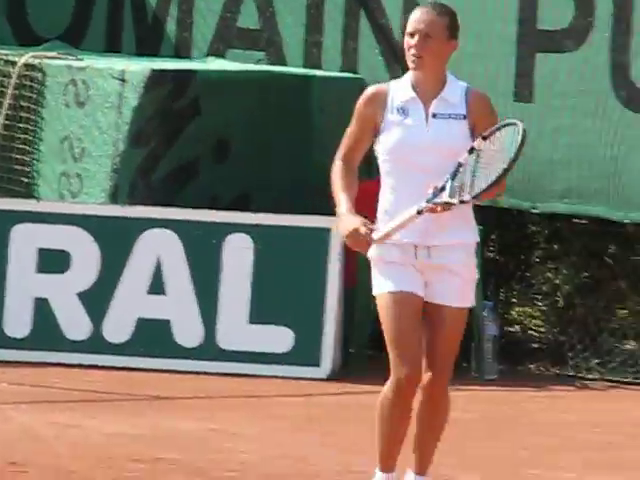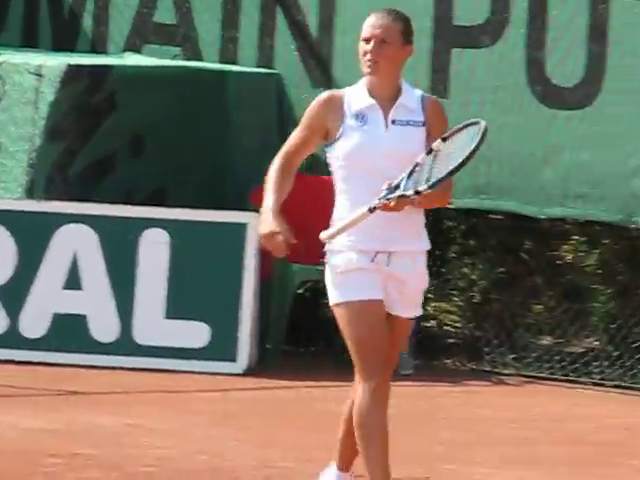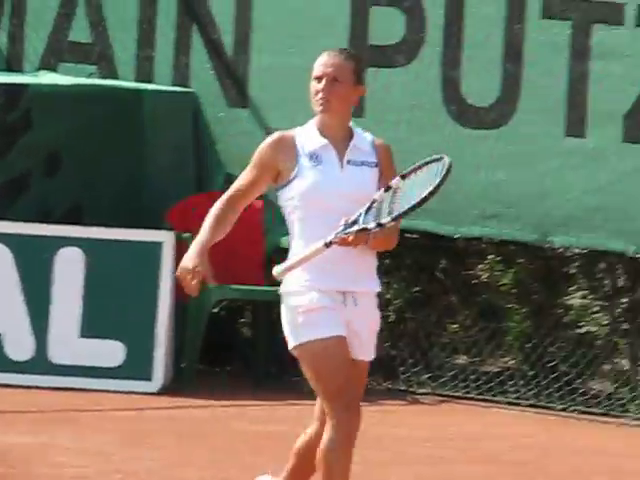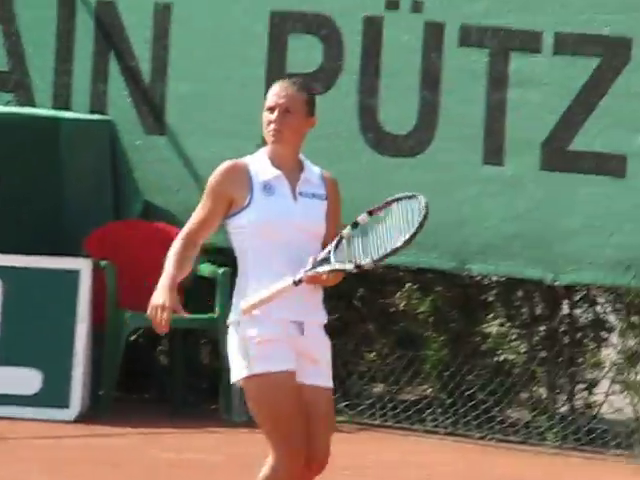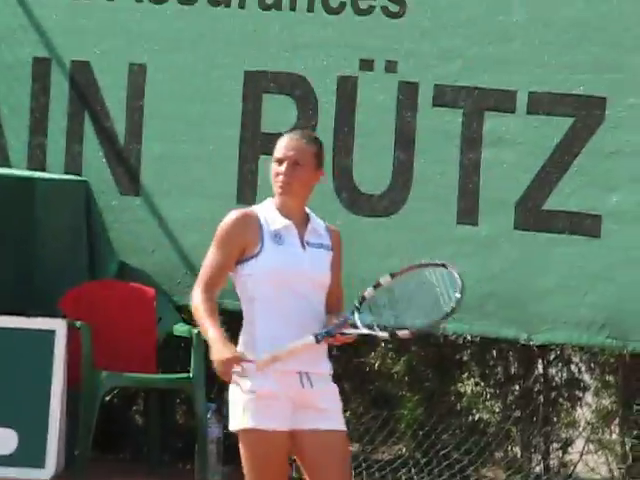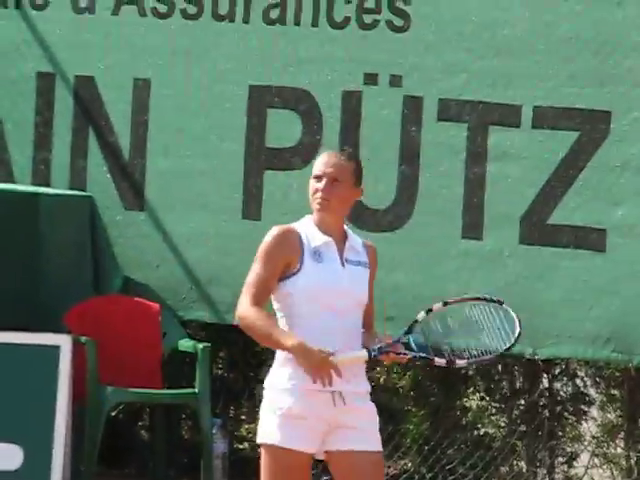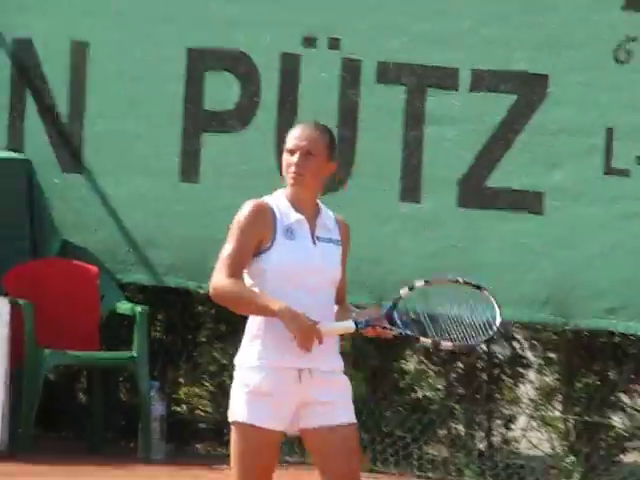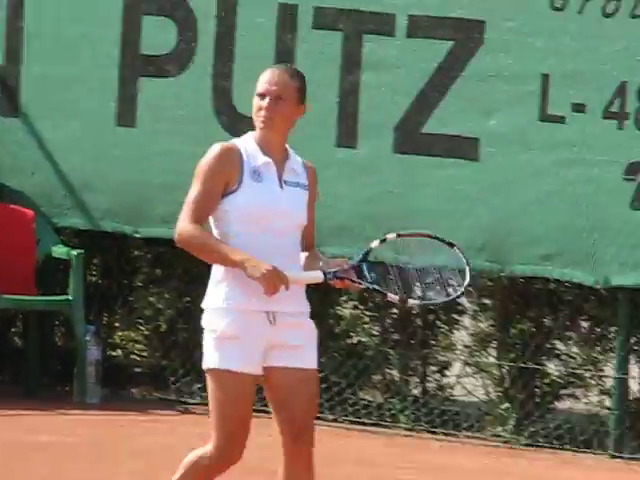
dt=0.1s
person 1, frame 1
left shoulder: (476, 104)
right shoulder: (378, 100)
left elbow: (496, 183)
right elbow: (345, 163)
left wrist: (456, 197)
right wrist: (347, 215)
left hip: (455, 249)
right hip: (397, 247)
left knee: (437, 379)
right knee: (405, 374)
person 1, frame 2
left shoulder: (428, 110)
right shoulder: (332, 105)
left elbow: (442, 192)
right elbow: (283, 164)
left wrist: (411, 198)
right wrist: (270, 215)
left hip: (406, 258)
right hip: (351, 254)
left knee: (377, 383)
right knee: (373, 379)
person 1, frame 3
left shoulder: (378, 152)
right shoulder: (283, 146)
left elbow: (389, 236)
right elbow: (231, 201)
left wrist: (365, 235)
right wrist: (198, 248)
left hip: (361, 299)
right hip: (309, 295)
left knee: (331, 422)
right knee: (343, 417)
person 1, frame 4
left shoulder: (325, 185)
right shoulder: (235, 175)
left elbow: (334, 266)
right elbow: (188, 240)
left wrist: (324, 274)
right wrist: (166, 286)
left hip: (309, 331)
right hip: (258, 326)
person 1, frame 5
left shoulder: (329, 236)
right shoulder: (243, 223)
right elbow: (202, 296)
right wrist: (218, 341)
left hip: (315, 381)
right hip: (260, 378)
person 1, frame 6
left shoulder: (366, 253)
right shoulder: (285, 240)
right elbow: (248, 312)
right wrist: (299, 348)
left hip: (352, 403)
right hip: (295, 395)
person 1, frame 7
left shoulder: (338, 228)
right shoulder: (260, 214)
right elbow: (221, 285)
left wrist: (360, 320)
right wrist: (283, 311)
left hip: (325, 378)
right hip: (265, 371)
person 1, frame 8
left shoulder: (305, 172)
right shoulder: (225, 156)
right elbow: (186, 231)
left wrist: (324, 266)
right wrist: (247, 261)
left hip: (291, 319)
right hip: (234, 315)
left knee: (300, 440)
